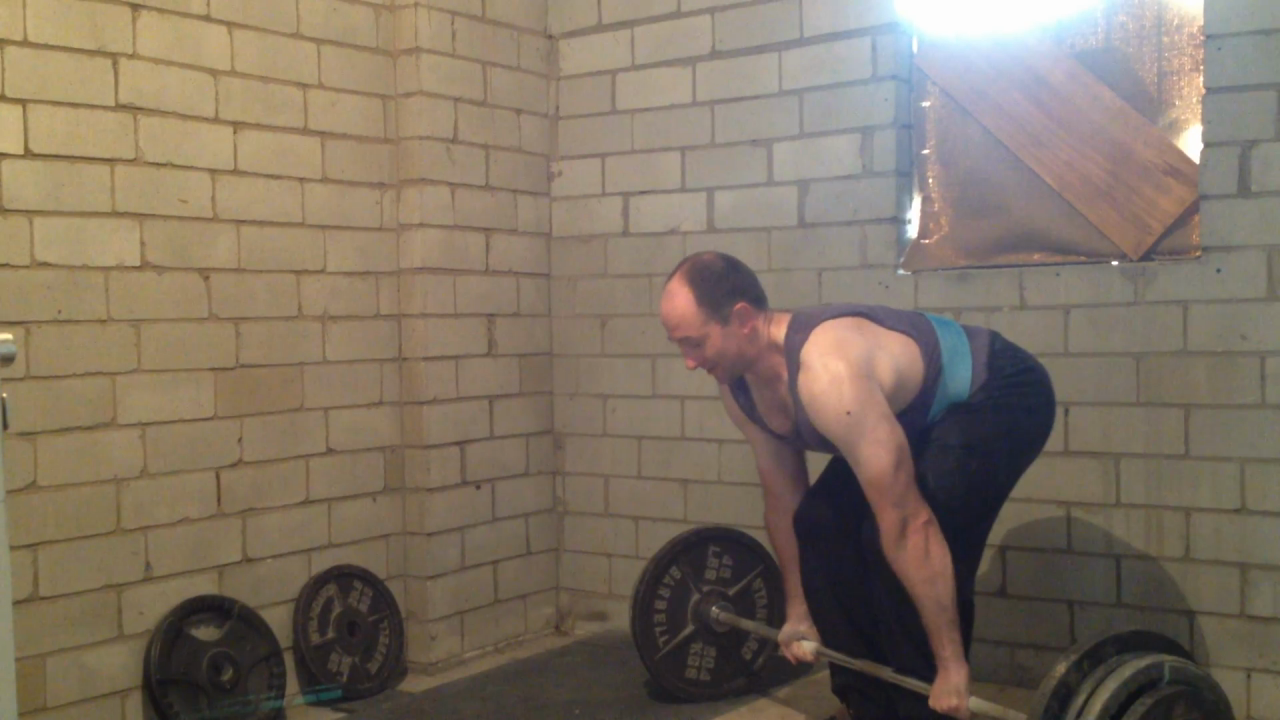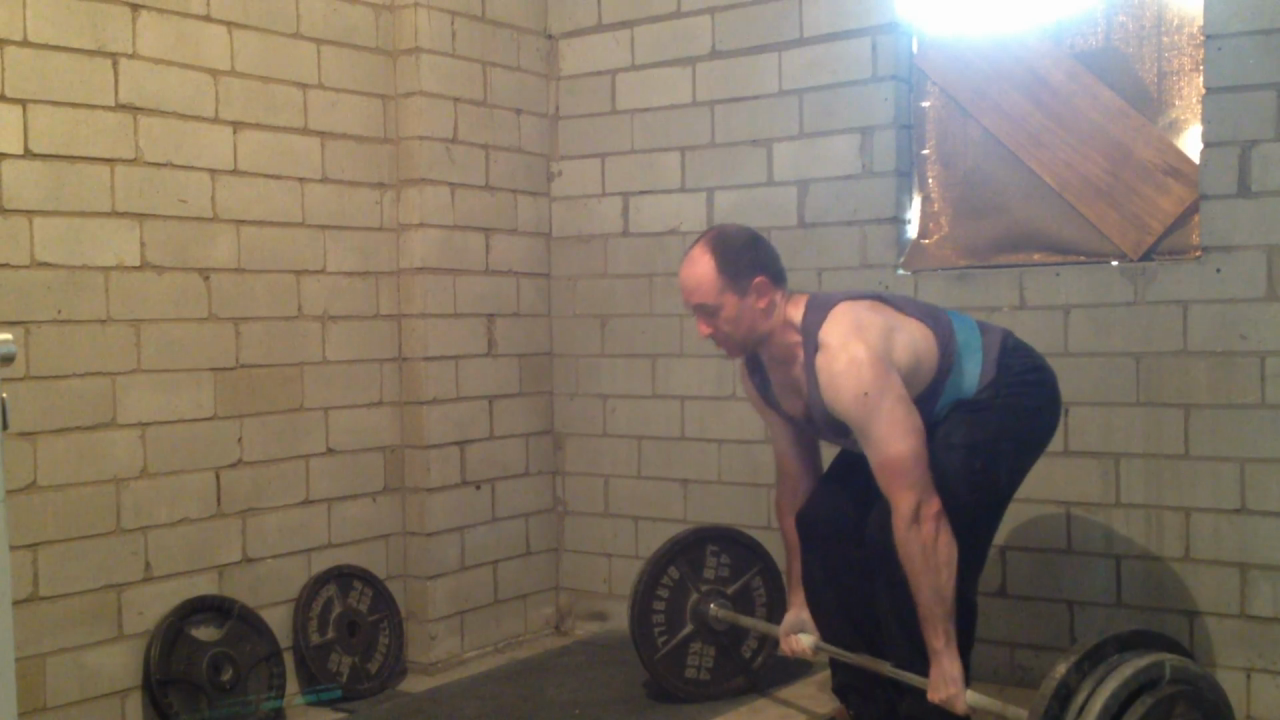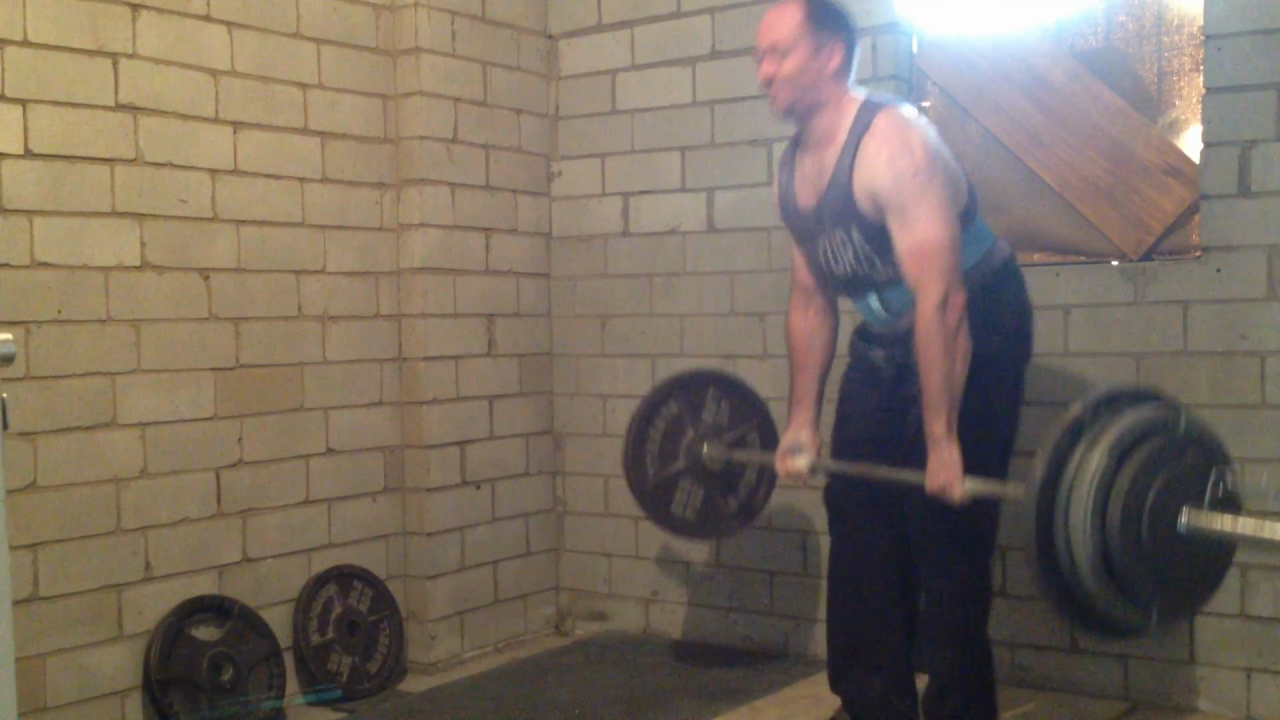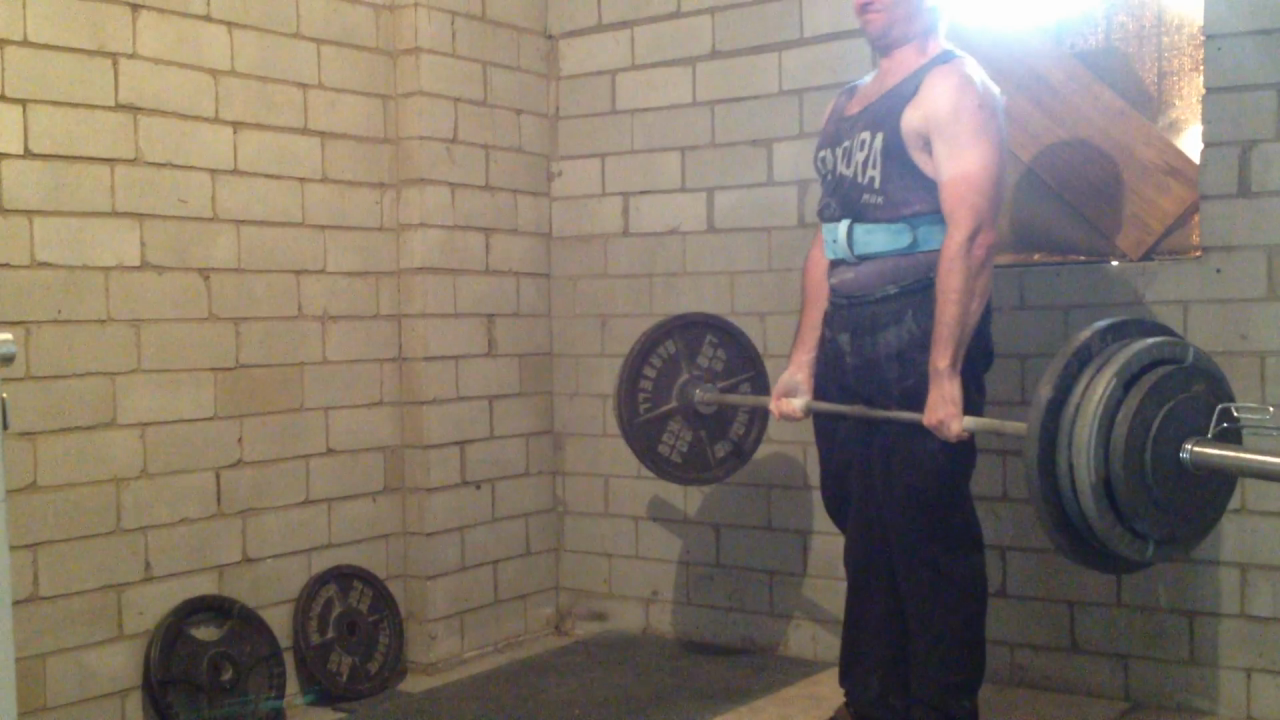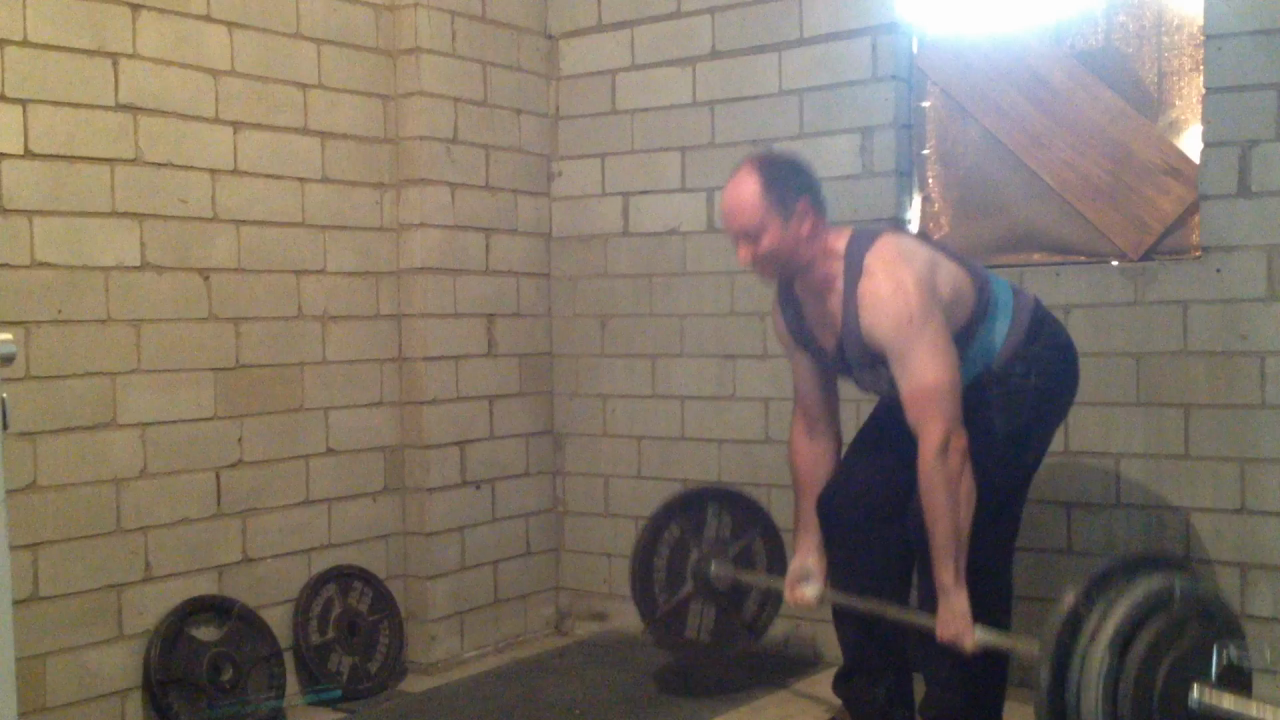
dt=1s
person 1, frame 1
left shoulder: (828, 375)
right shoulder: (739, 386)
left elbow: (907, 523)
right elbow: (782, 497)
left wrist: (951, 665)
right wrist: (798, 608)
left hip: (1000, 397)
right hip: (923, 407)
left knee: (890, 541)
right knee: (822, 524)
person 1, frame 2
left shoulder: (847, 358)
right shoulder: (760, 368)
left elbow: (918, 512)
right elbow: (795, 483)
left wrist: (943, 656)
right wrist: (798, 600)
left hip: (1005, 398)
right hip: (930, 403)
left knee: (895, 537)
right knee: (825, 524)
person 1, frame 3
left shoulder: (893, 144)
right shoulder: (793, 166)
left elbow: (941, 302)
right elbow: (810, 300)
left wrist: (943, 444)
right wrist: (801, 421)
left hip: (974, 328)
right hip: (885, 342)
left knee: (944, 525)
right knee: (858, 519)
person 1, frame 4
left shoulder: (953, 87)
right shoulder: (846, 102)
left elbow: (971, 234)
left wrist: (947, 375)
right wrist: (804, 357)
left hip: (918, 333)
right hip: (847, 337)
left knee: (928, 531)
right knee: (863, 527)
person 1, frame 5
left shoulder: (890, 285)
right shoulder: (791, 304)
left elbow: (942, 446)
right elbow: (813, 422)
left wrist: (952, 591)
right wrist: (808, 544)
left hip: (1018, 373)
right hip: (926, 387)
left knee: (948, 538)
right knee: (849, 513)
